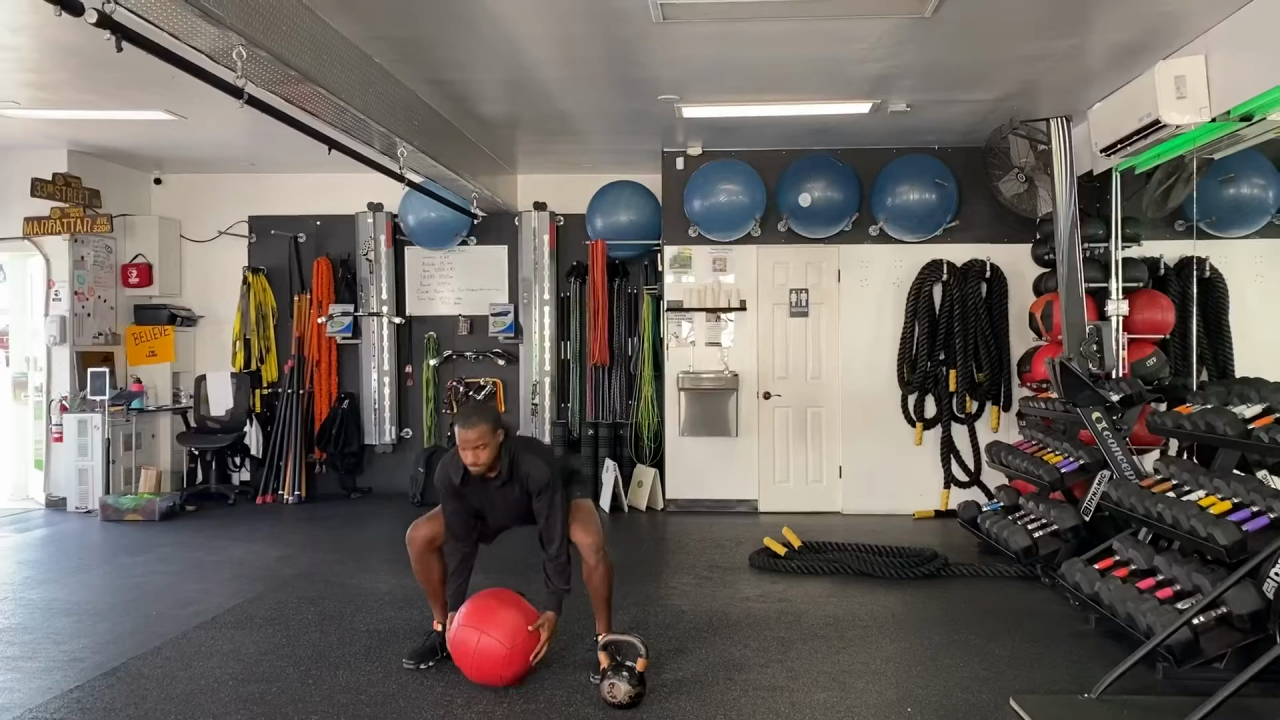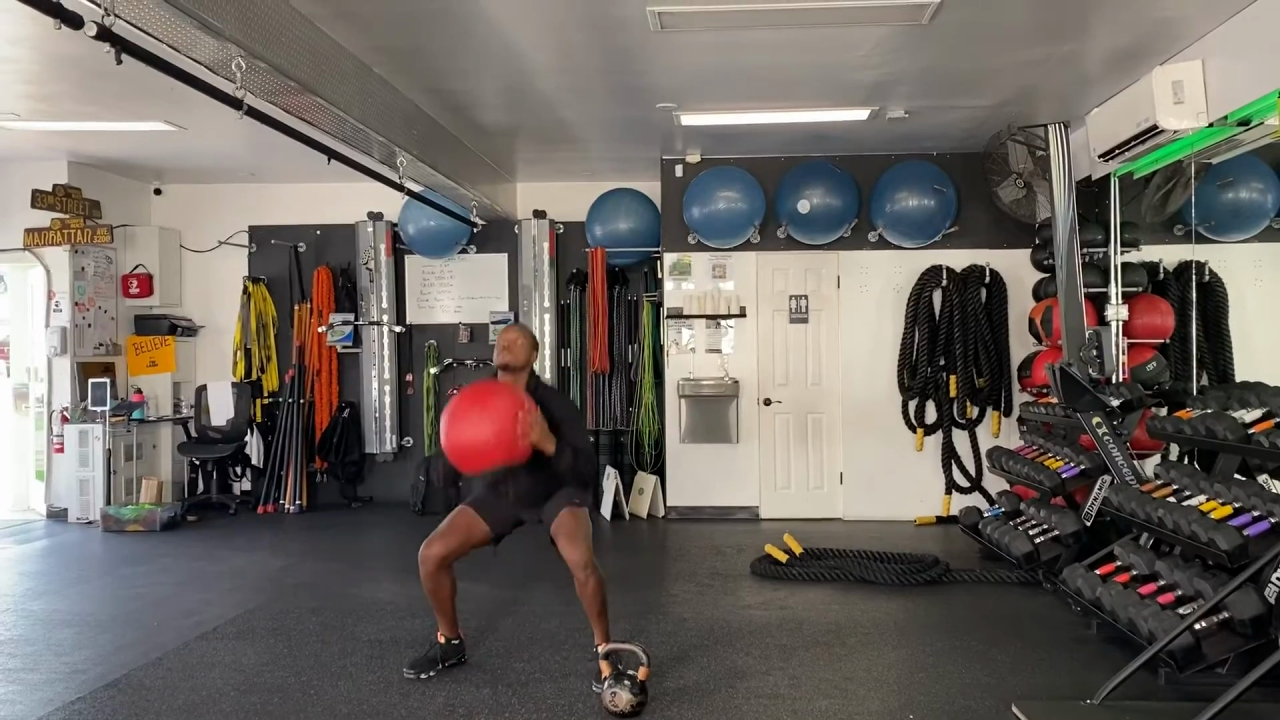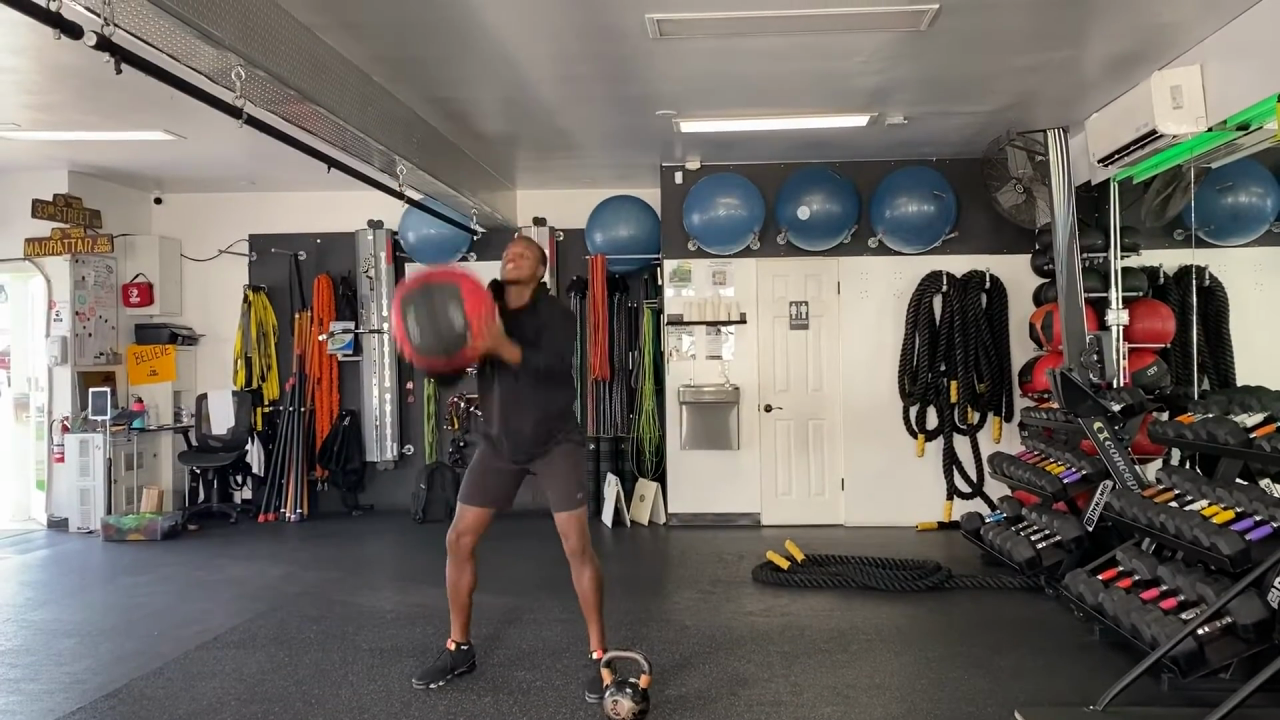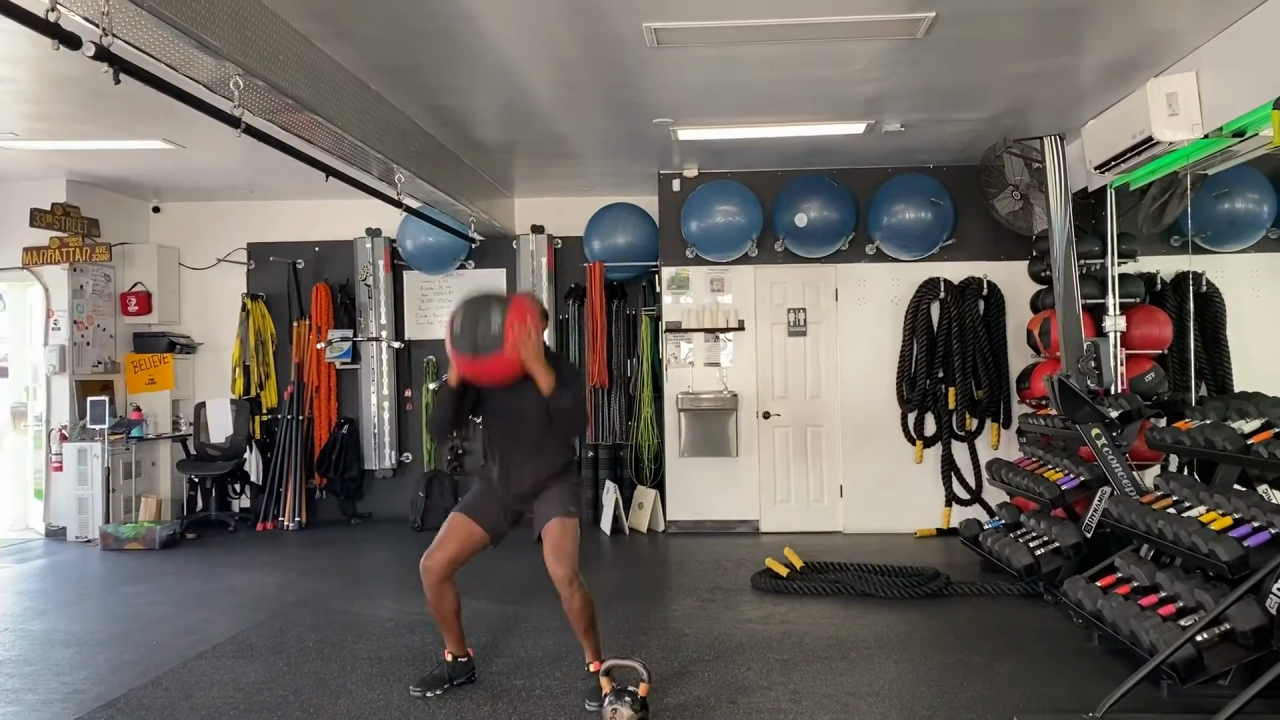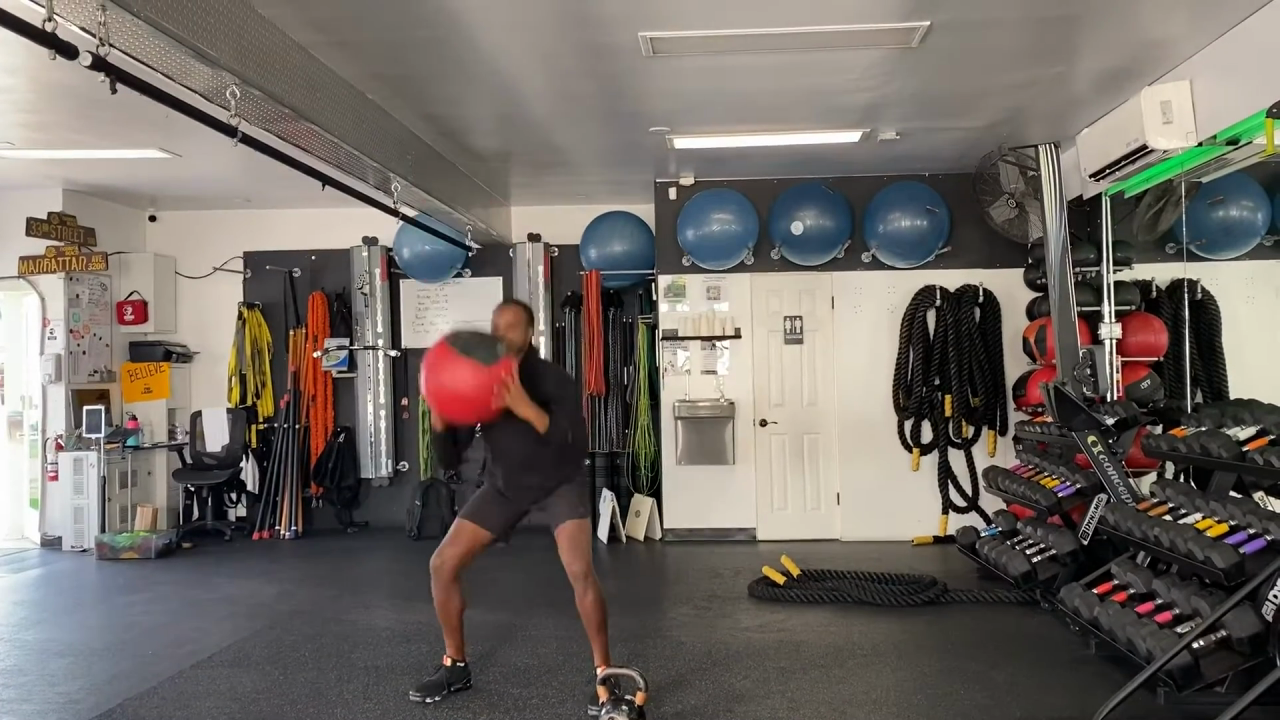
dt=1s
person 1, frame 1
left shoulder: (536, 465)
right shoulder: (449, 472)
left elbow: (554, 540)
right elbow: (460, 540)
left wrist: (551, 610)
right wrist: (454, 607)
left hip: (560, 490)
left knee: (590, 544)
right knee: (419, 535)
right ankle: (442, 630)
person 1, frame 2
left shoulder: (555, 405)
left elbow: (586, 474)
right elbow: (444, 471)
left wrist: (548, 445)
left hip: (555, 493)
right hip: (498, 494)
left knee: (580, 560)
right knee: (431, 554)
left ankle: (605, 650)
right ankle: (449, 642)
person 1, frame 3
left shoulder: (556, 313)
left elbow: (554, 366)
left wrist: (503, 346)
left hip: (555, 443)
right hip: (499, 443)
left knee: (577, 548)
right knee: (460, 541)
left ankle: (599, 657)
right ankle: (459, 648)
person 1, frame 4
left shoulder: (558, 370)
left elbow: (576, 423)
right elbow: (440, 427)
left wrist: (539, 370)
right wrist: (455, 378)
left hip: (552, 483)
right hip: (498, 483)
left knee: (564, 574)
right knee: (433, 566)
left ankle: (596, 668)
right ankle: (458, 658)
person 1, frame 5
left shoulder: (554, 379)
left elbow: (576, 446)
right elbow: (444, 450)
left wrist: (525, 407)
right wrist: (439, 416)
left hip: (560, 483)
right hip: (504, 486)
left knee: (579, 572)
right knee: (443, 565)
left ankle: (604, 674)
right ankle: (455, 665)
